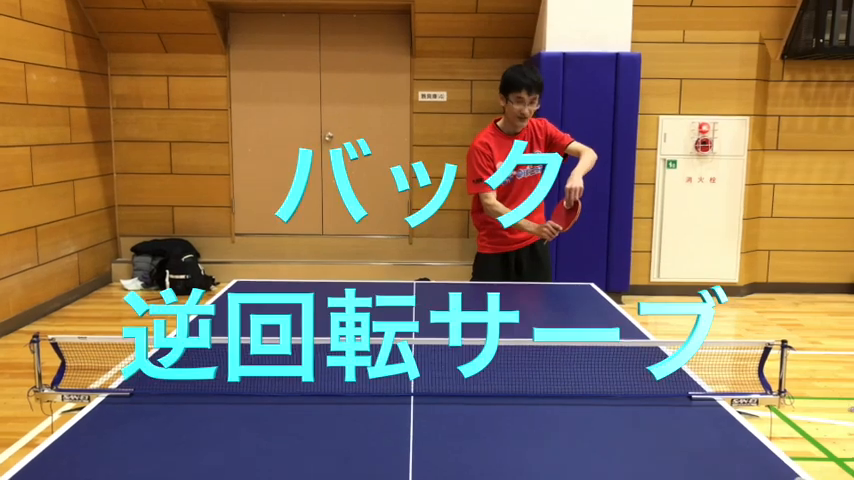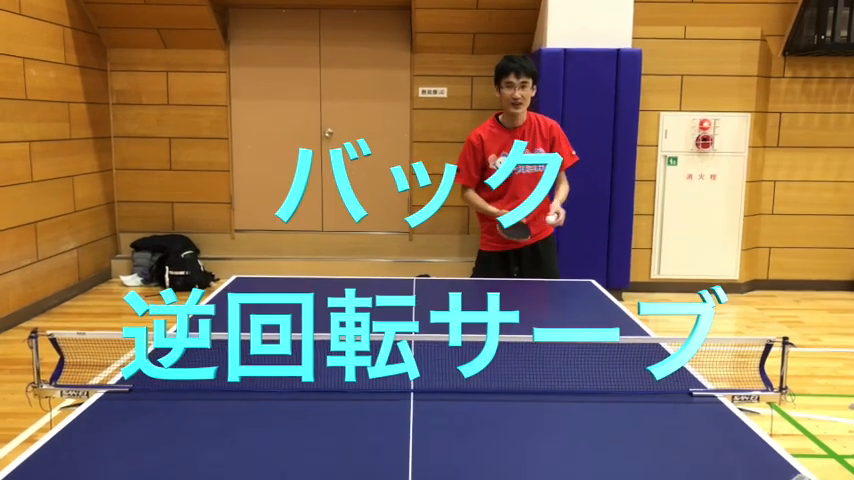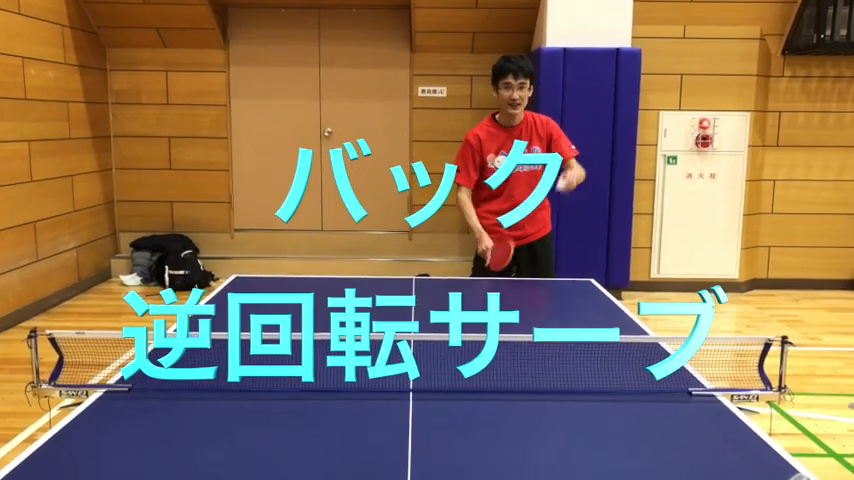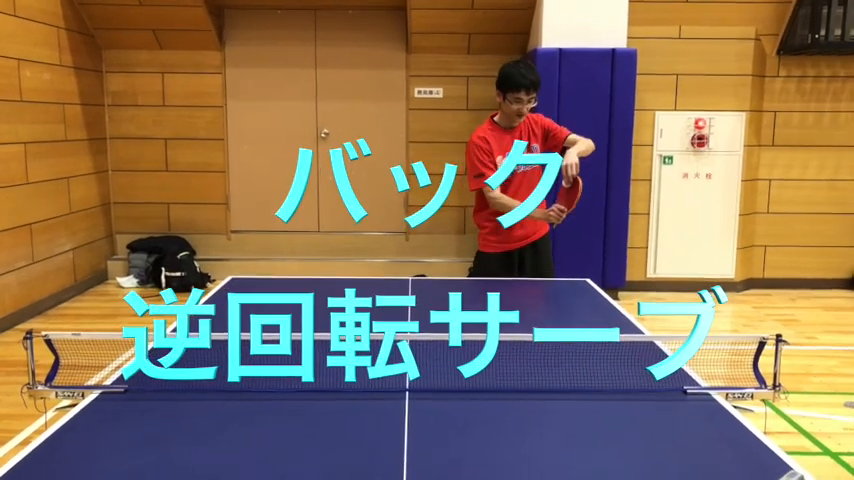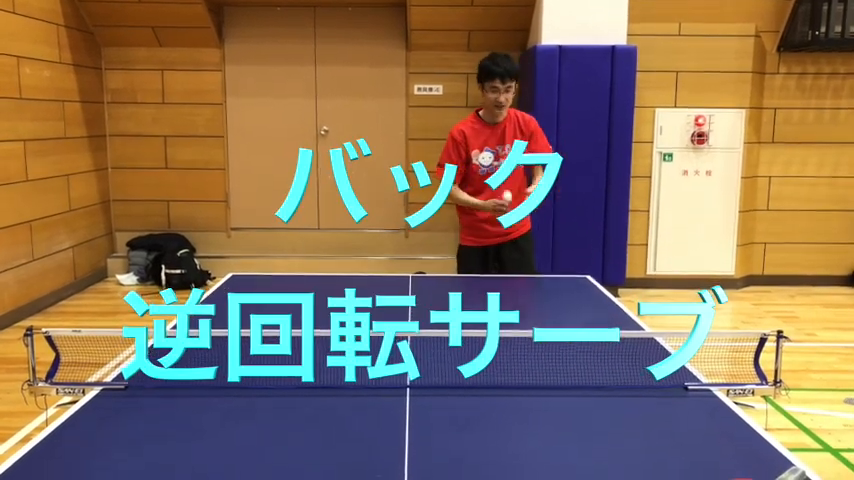
dt=0.7s
person 1, frame 1
left shoulder: (541, 130)
right shoulder: (483, 145)
left elbow: (588, 154)
right elbow: (489, 203)
left wrist: (576, 175)
right wrist: (533, 228)
left hip: (534, 243)
right hip: (494, 246)
person 1, frame 2
left shoulder: (550, 130)
right shoulder: (480, 138)
left elbow: (561, 181)
right elbow: (467, 191)
left wrist: (557, 203)
right wrist: (496, 214)
left hip: (540, 238)
right hip: (496, 241)
person 1, frame 3
left shoulder: (545, 127)
right shoulder: (477, 138)
left elbow: (576, 169)
right elbow: (463, 193)
left wrist: (574, 175)
right wrist: (481, 234)
left hip: (537, 236)
right hip: (494, 240)
person 1, frame 4
left shoulder: (538, 125)
right shoulder: (481, 140)
left elbow: (587, 144)
right elbow: (494, 198)
left wrist: (572, 151)
right wrist: (540, 214)
left hip: (536, 237)
right hip: (496, 242)
person 1, frame 5
left shoulder: (527, 125)
right shoulder: (462, 133)
left elbow: (540, 172)
right elbow: (450, 188)
left wrist: (536, 188)
right wrist: (484, 206)
left hip: (518, 234)
right hip: (475, 237)
